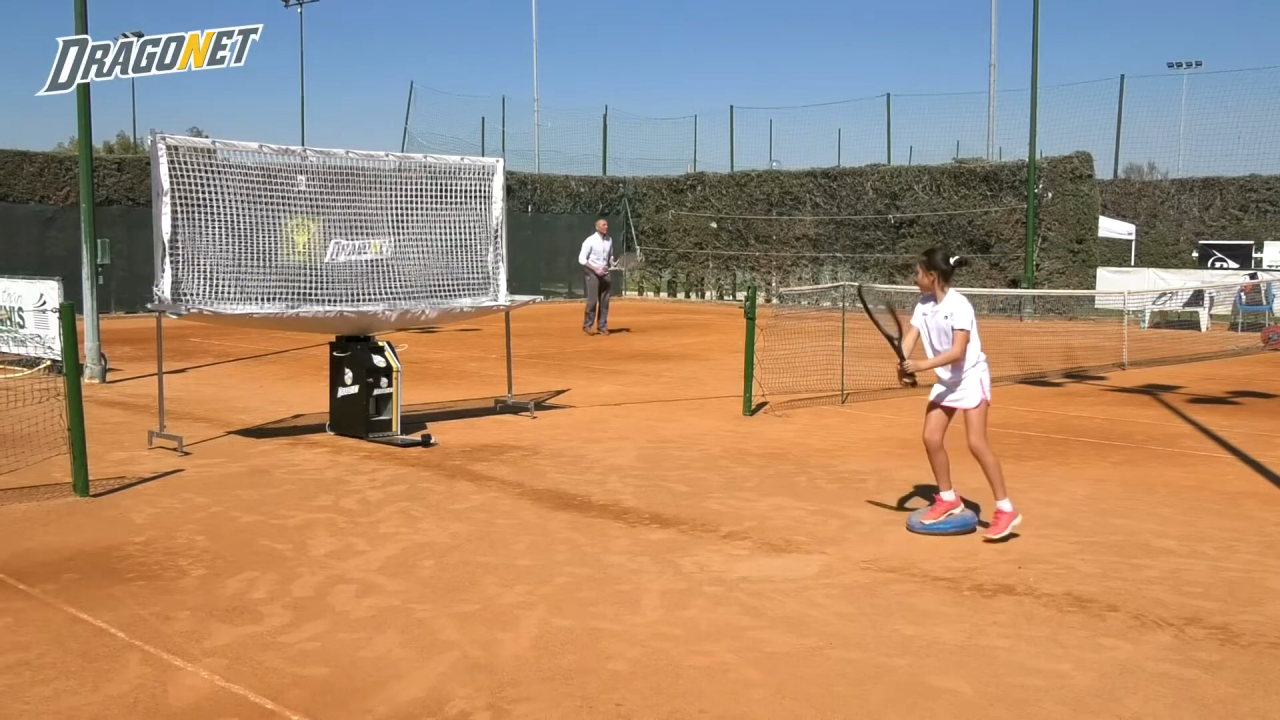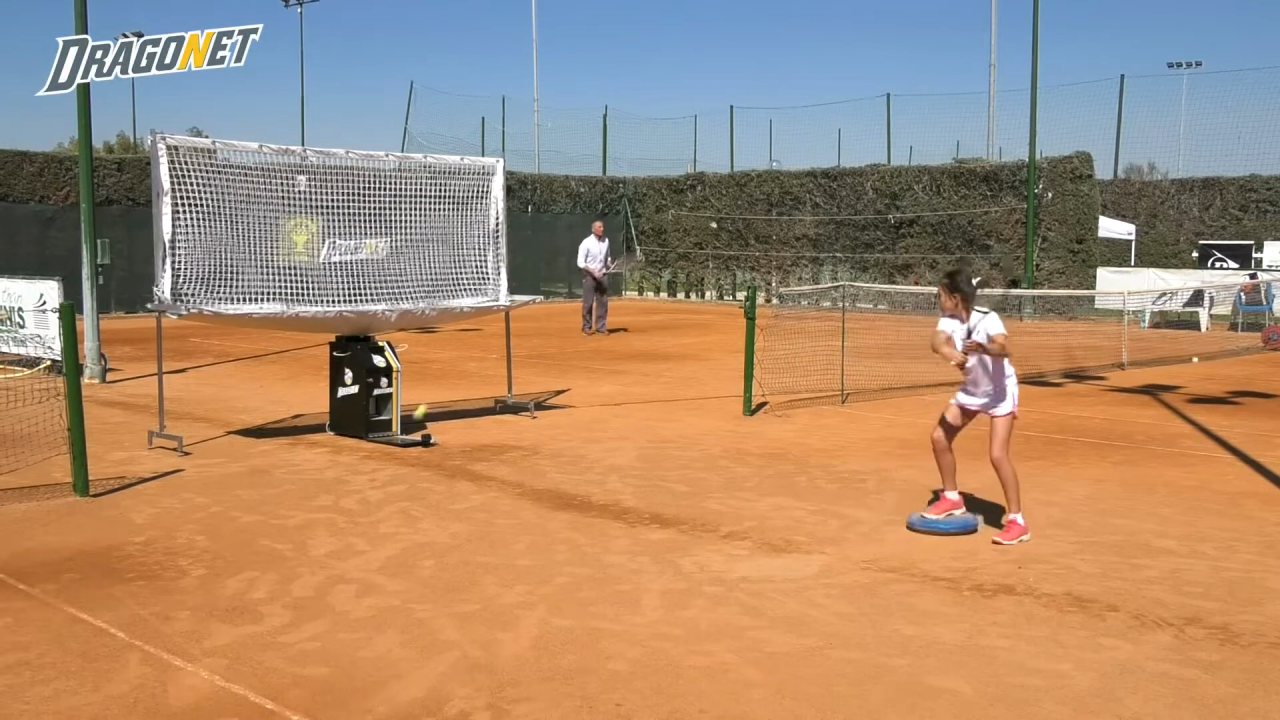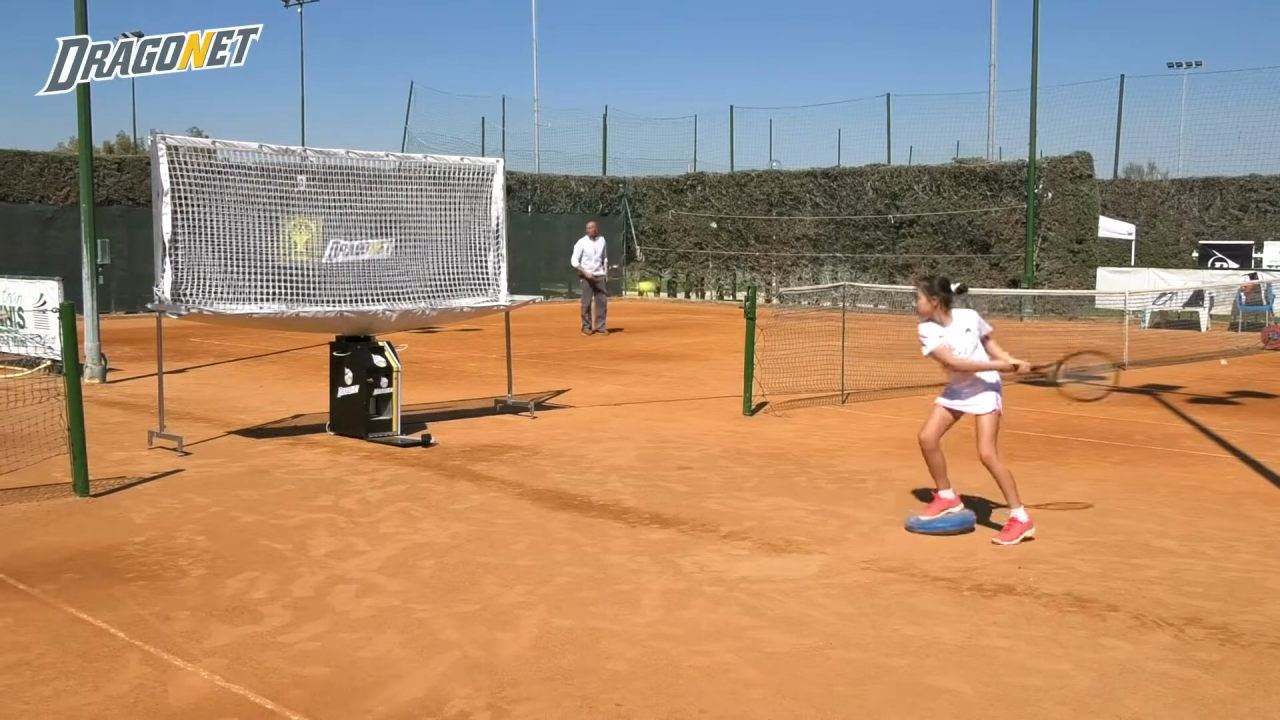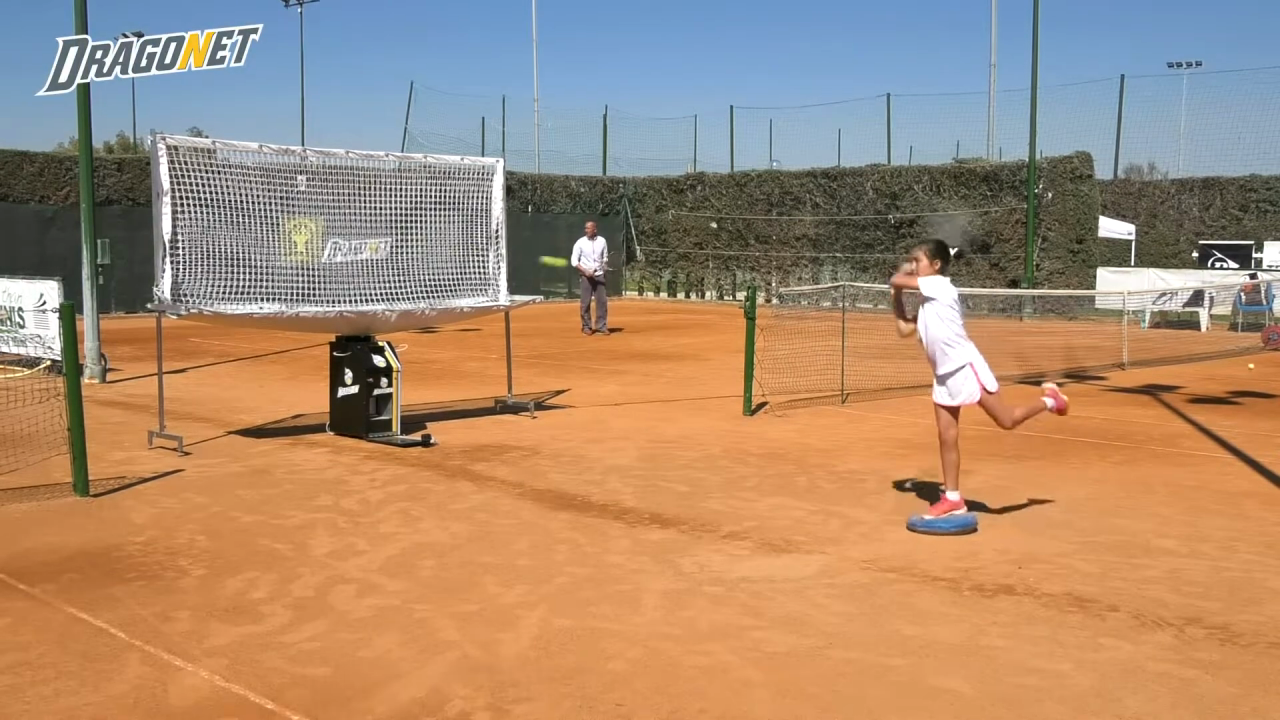
dt=0.4s
person 1, frame 1
left shoulder: (959, 305)
right shoulder: (922, 304)
left elbow: (958, 352)
right elbow: (911, 337)
left wrist: (925, 364)
right wrist: (906, 363)
left hip: (971, 377)
right hip: (946, 381)
left knee: (977, 443)
right knee: (931, 438)
left ankle: (1005, 509)
right ankle: (948, 499)
person 1, frame 2
left shoulder: (987, 319)
right shoulder: (948, 321)
left elbow: (1003, 349)
right elbow: (937, 342)
left wrist: (983, 347)
right wrist: (950, 354)
left hip: (1000, 392)
right hip: (971, 391)
left knee: (998, 455)
right knee: (939, 438)
left ankle: (1017, 521)
right ankle: (951, 499)
person 1, frame 3
left shoulder: (969, 317)
right shoulder: (926, 329)
left elbow: (988, 341)
right elbow: (952, 363)
left wrist: (1010, 360)
right wrist: (997, 365)
left hip: (984, 391)
right hip: (955, 392)
left knee: (987, 455)
right knee: (927, 438)
left ankle: (1020, 519)
right ankle: (947, 497)
person 1, frame 4
left shoulder: (940, 284)
right shoulder: (924, 300)
left elbow: (897, 280)
right elbow: (904, 330)
left wrist: (901, 278)
right wrist: (897, 294)
left hip: (966, 368)
right hip: (943, 375)
left knee: (1007, 419)
right knee: (946, 437)
left ankle: (1048, 399)
right ankle: (952, 499)
